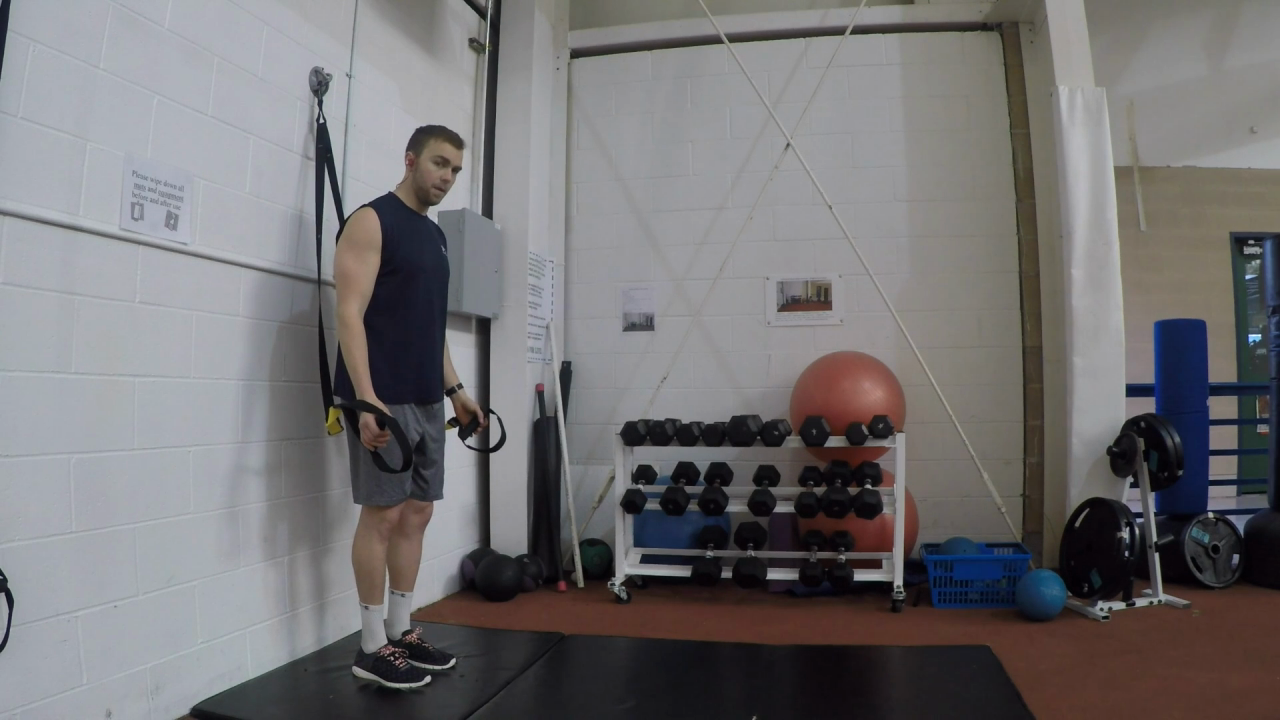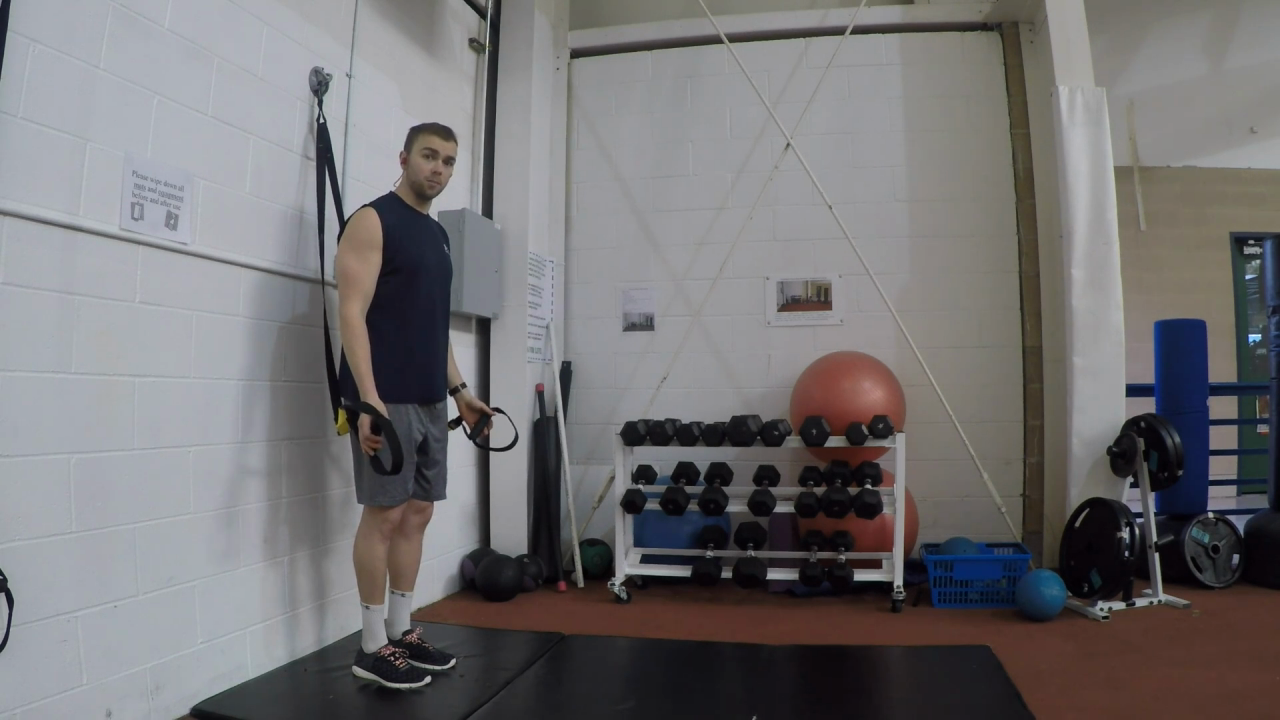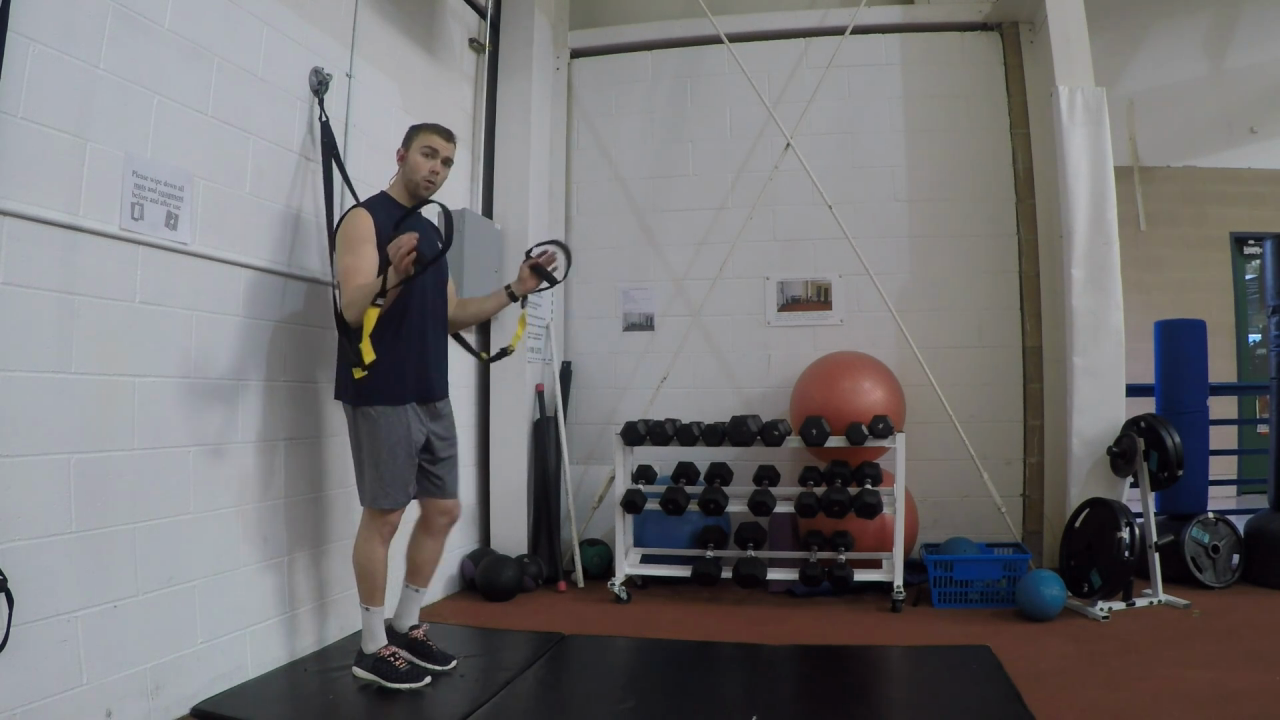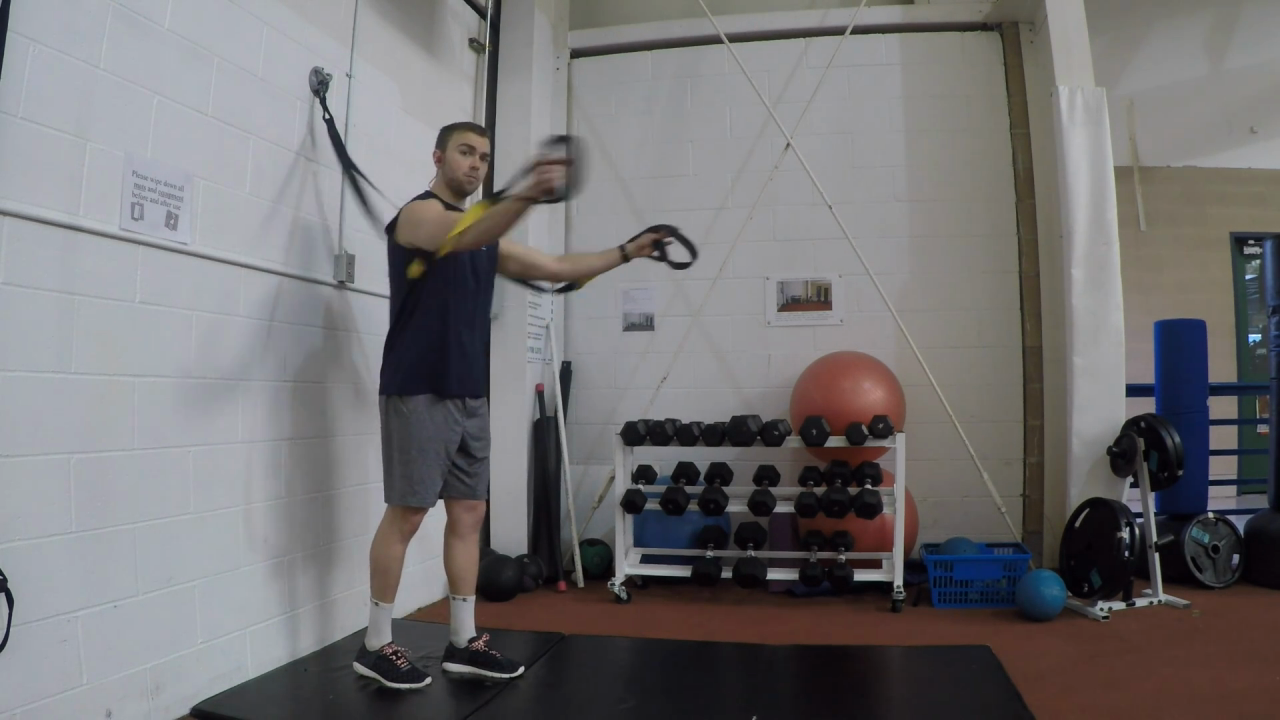
dt=1s
person 1, frame 1
left shoulder: (434, 234)
right shoulder: (372, 221)
right elbow: (350, 313)
left wrist: (454, 388)
right wrist: (366, 398)
left hip: (427, 400)
right hip: (383, 399)
left knee: (417, 512)
right knee: (383, 514)
left ankle: (401, 630)
right ankle: (373, 646)
person 1, frame 2
left shoulder: (437, 234)
right shoulder: (373, 221)
right elbow: (352, 313)
left wrist: (458, 389)
right wrist: (368, 398)
left hip: (429, 400)
right hip: (386, 400)
left knee: (417, 513)
right knee: (384, 514)
left ankle: (401, 630)
right ankle: (372, 646)
person 1, frame 3
left shoulder: (432, 231)
right shoulder: (366, 219)
left elbow: (449, 314)
right elbow: (354, 309)
left wrist: (514, 290)
right wrist: (393, 276)
left hip: (431, 395)
right hip: (382, 396)
left knee: (442, 510)
right knee: (383, 516)
left ankle: (405, 625)
right ankle: (372, 646)
person 1, frame 4
left shoulder: (484, 235)
right shoulder: (420, 213)
left elbow: (553, 268)
right elbow: (462, 237)
left wrist: (625, 252)
right wrist: (525, 196)
left hip: (468, 394)
right hip: (418, 392)
left knee: (468, 515)
right knee: (406, 513)
left ankle: (463, 641)
right ankle: (376, 644)
